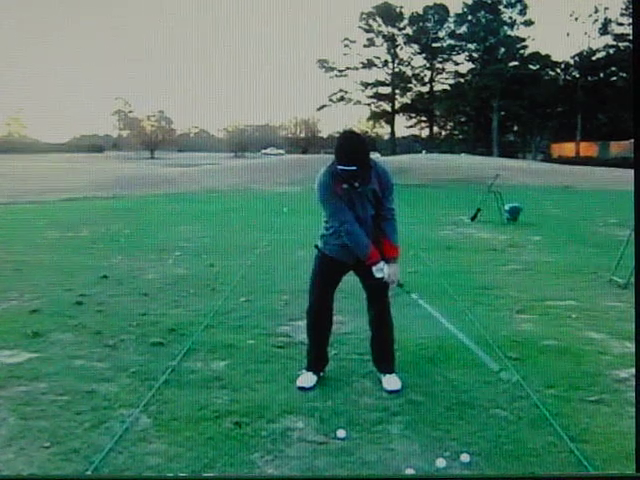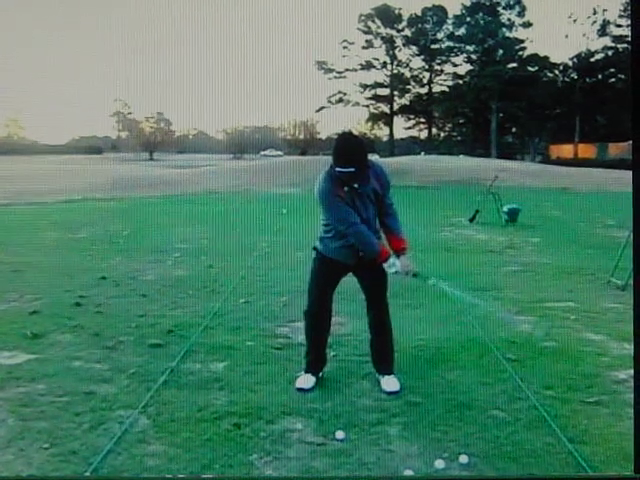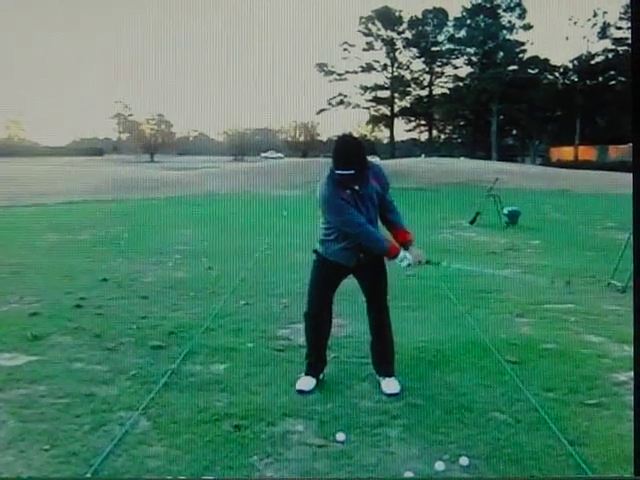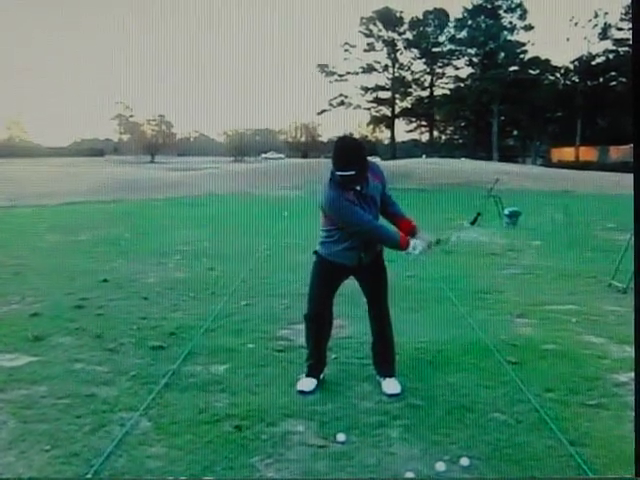
dt=1s
person 1, frame 1
left shoulder: (379, 174)
right shoulder: (327, 180)
left elbow: (387, 216)
right elbow: (346, 225)
left wrist: (391, 259)
right wrist: (376, 262)
left hip: (374, 251)
right hip: (334, 251)
left knee: (380, 309)
right knee: (318, 308)
left ankle: (386, 369)
right ankle: (314, 367)
person 1, frame 2
left shoulder: (376, 173)
right shoulder: (327, 185)
left elbow: (387, 212)
right elbow: (352, 227)
left wrist: (400, 251)
right wrist: (386, 257)
left hip: (370, 253)
right hip: (333, 253)
left knee: (379, 311)
right knee: (316, 310)
left ankle: (385, 370)
right ankle: (313, 368)
person 1, frame 3
left shoulder: (375, 173)
right shoulder: (329, 190)
left elbow: (387, 209)
right elbow: (359, 229)
left wrist: (408, 243)
right wrist: (396, 252)
left hip: (369, 254)
right hip: (333, 255)
left knee: (379, 313)
right knee: (316, 312)
left ankle: (385, 372)
right ankle: (313, 370)
person 1, frame 4
left shoulder: (374, 172)
right shoulder: (334, 196)
left elbow: (386, 203)
right elbow: (369, 228)
left wrist: (413, 231)
right wrist: (407, 243)
left hip: (370, 255)
right hip: (333, 258)
left knee: (380, 314)
right knee: (317, 313)
left ankle: (386, 372)
right ankle: (314, 371)
